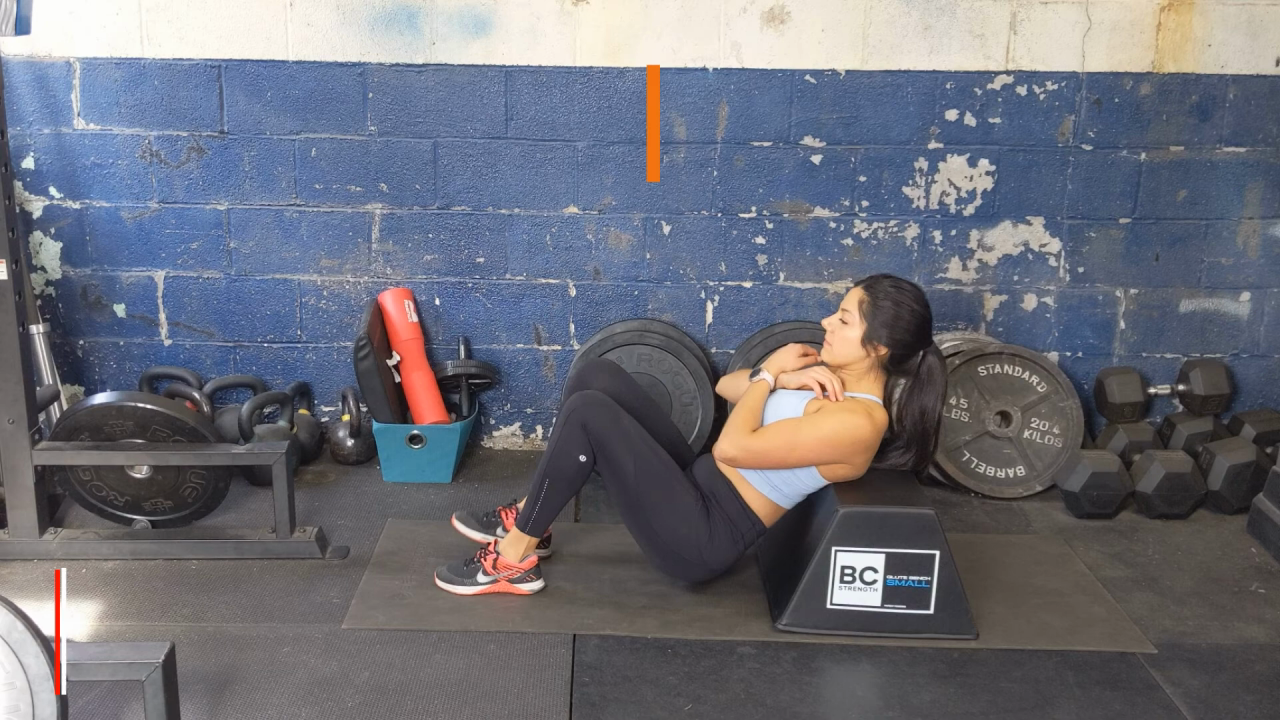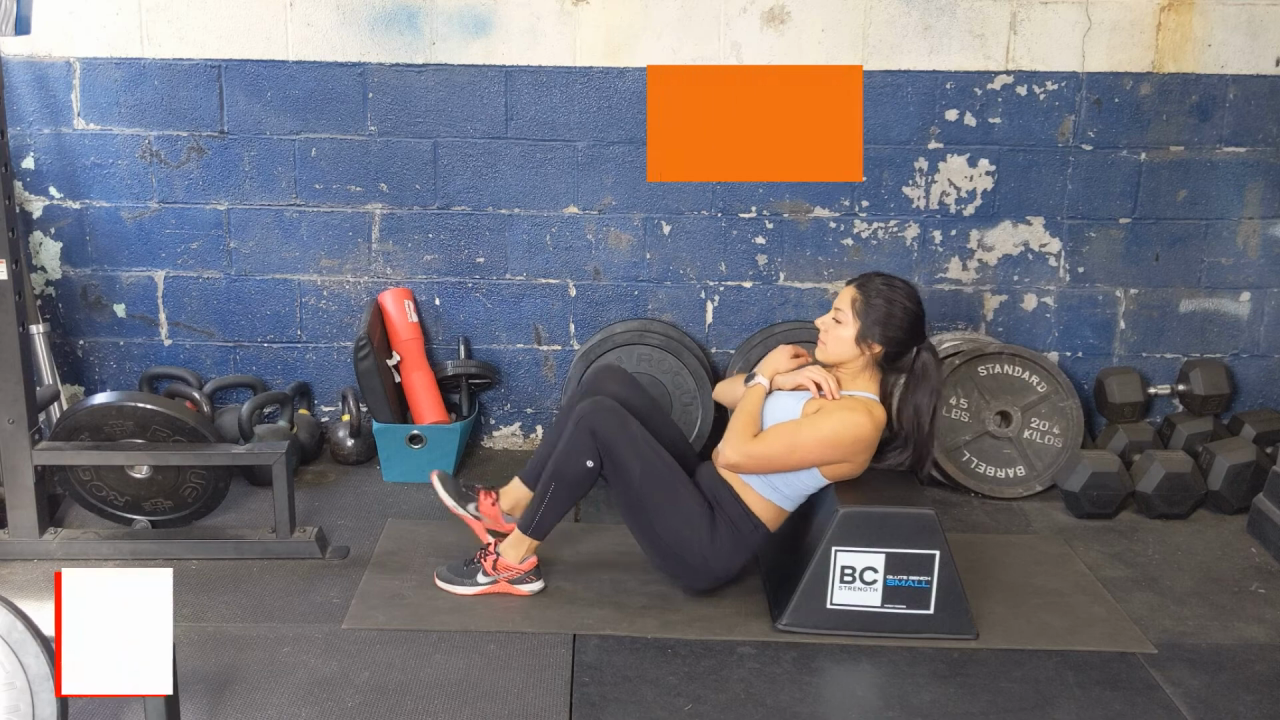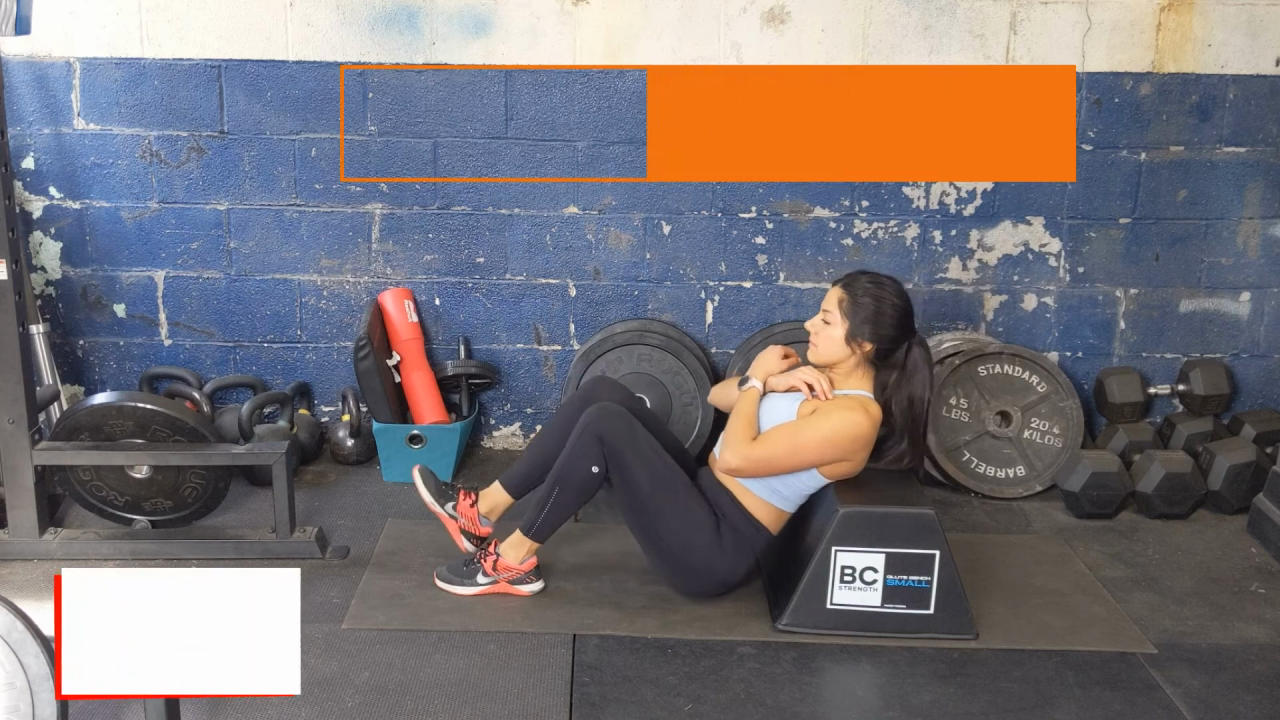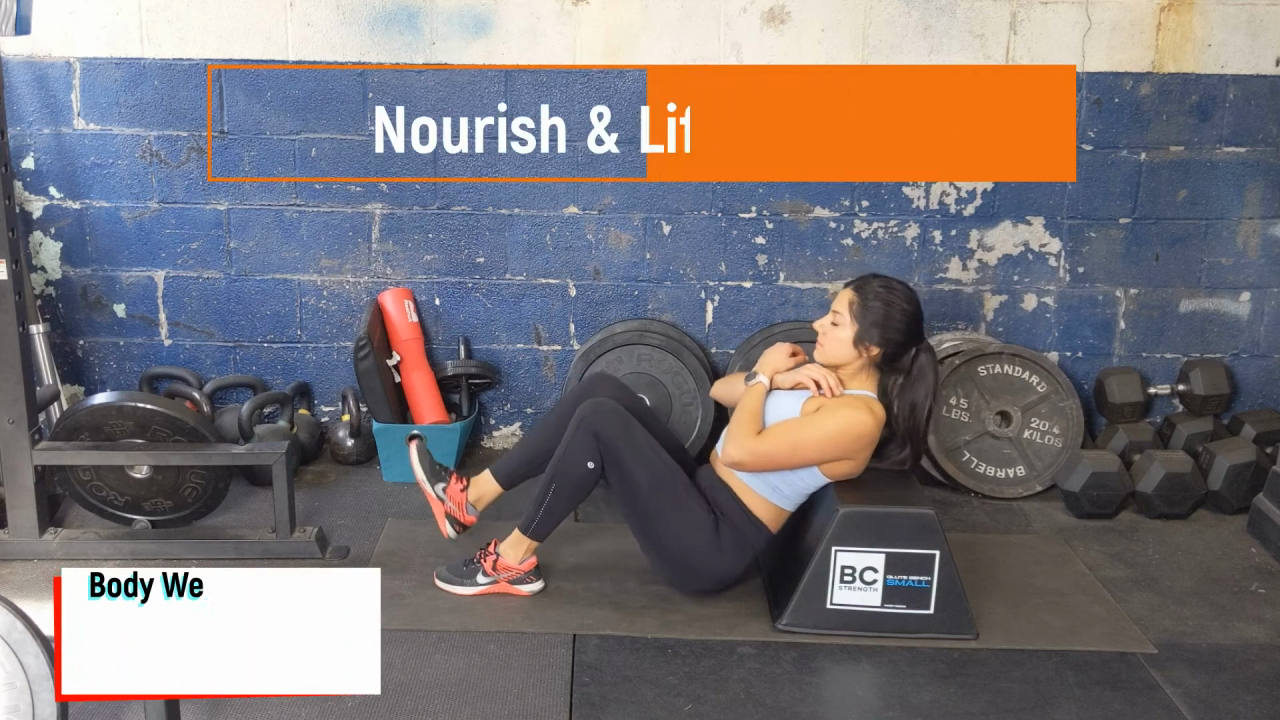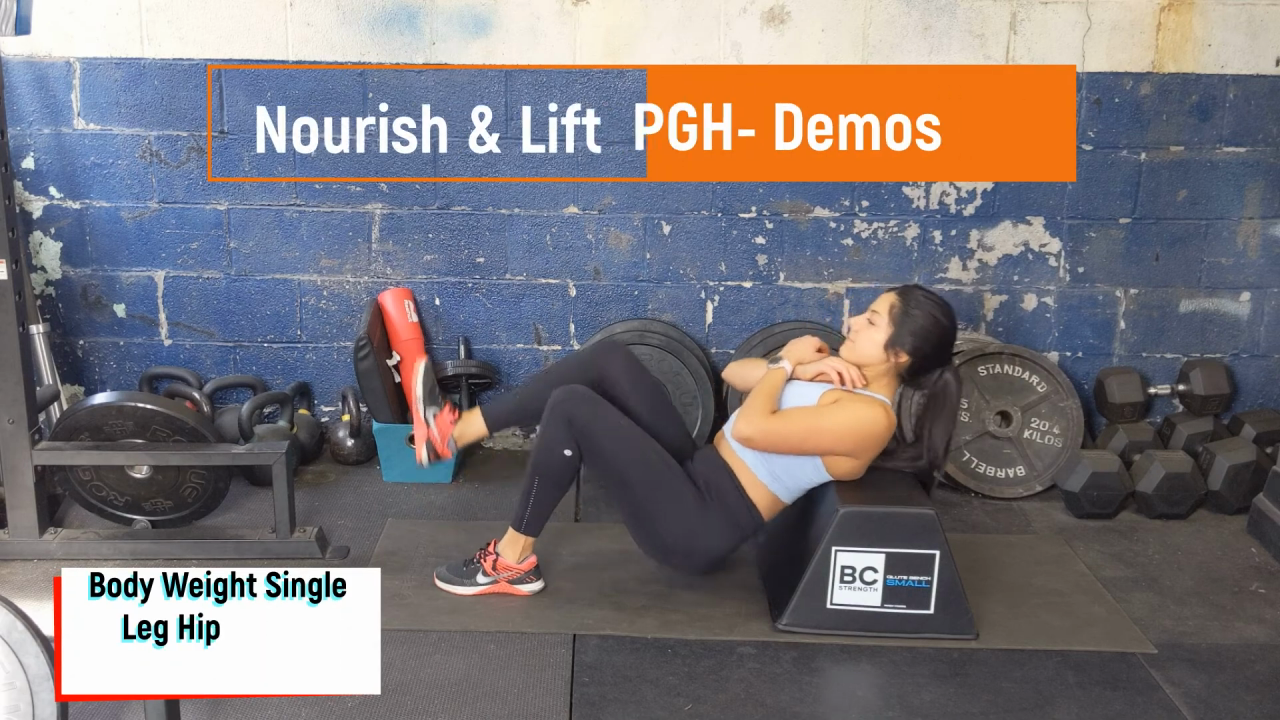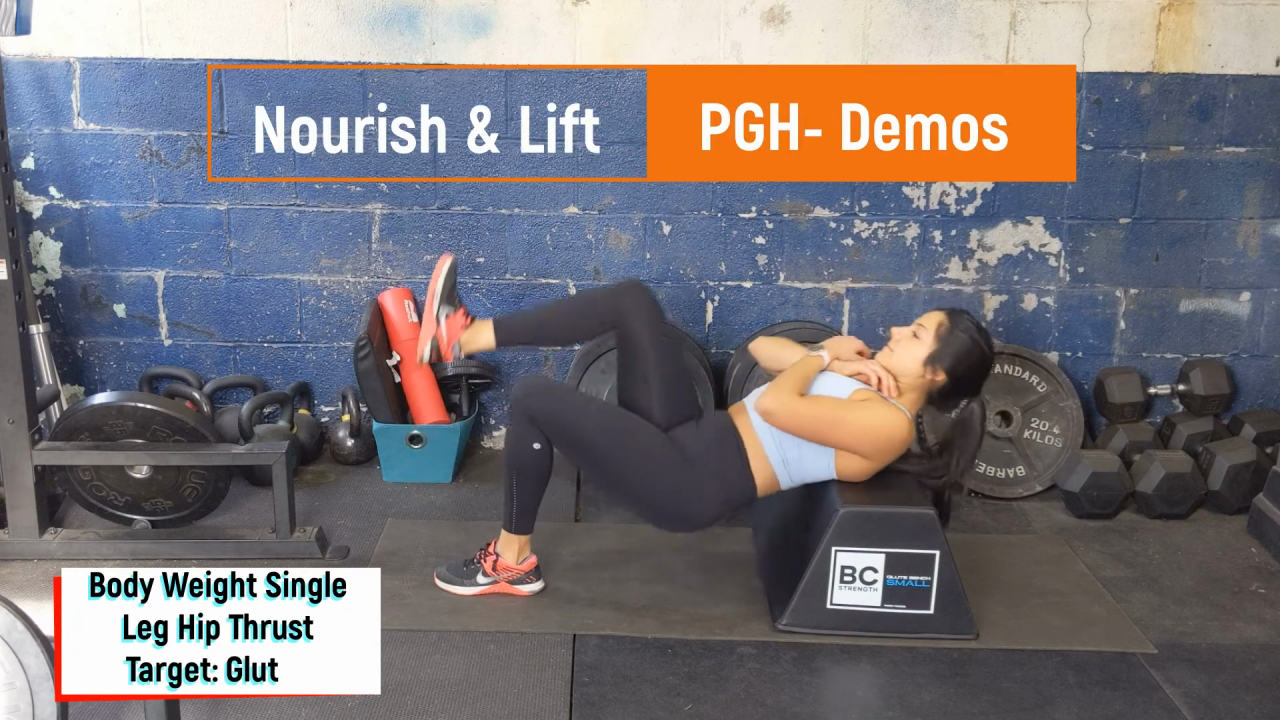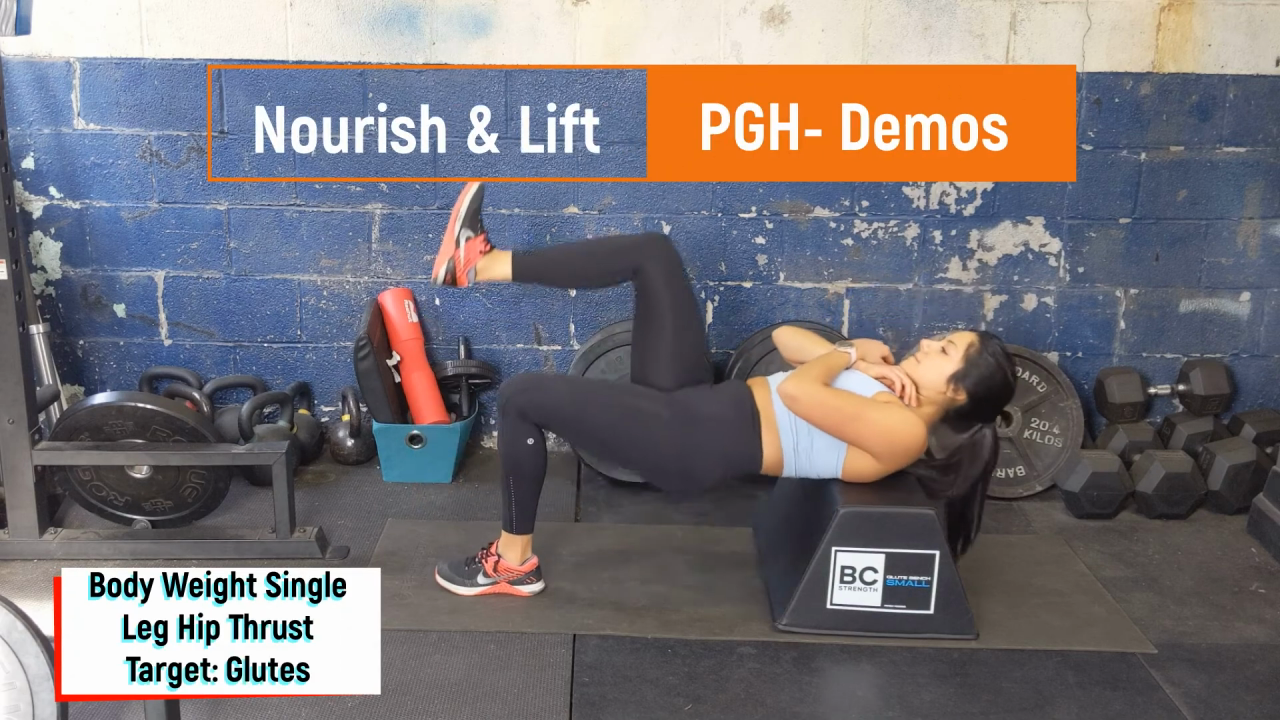
dt=0.4s
person 1, frame 1
left shoulder: (857, 421)
right shoulder: (837, 376)
left elbow: (733, 445)
right elbow: (725, 386)
left wrist: (770, 374)
right wrist: (784, 377)
left hip: (703, 535)
right hip: (698, 483)
left knee: (588, 411)
right knee: (597, 375)
left ankle: (514, 558)
right ankle: (530, 518)
person 1, frame 2
left shoulder: (857, 420)
right shoulder: (831, 376)
left elbow: (736, 453)
right elbow: (722, 392)
left wrist: (764, 377)
right wrist: (780, 380)
left hip: (711, 543)
right hip: (702, 491)
left knee: (599, 417)
right knee: (608, 380)
left ankle: (514, 559)
right ankle: (505, 507)
person 1, frame 3
left shoulder: (854, 417)
right shoulder: (827, 378)
left elbow: (737, 456)
right elbow: (717, 397)
left wrist: (757, 380)
right wrist: (773, 382)
left hip: (714, 549)
right hip: (702, 496)
left knee: (605, 423)
right knee: (602, 392)
left ankle: (514, 560)
right ankle: (481, 511)
person 1, frame 4
left shoulder: (857, 417)
right shoulder: (830, 379)
left elbow: (738, 450)
right elbow: (720, 391)
left wrist: (764, 376)
right wrist: (778, 379)
left hip: (709, 545)
right hip: (700, 491)
left knee: (599, 418)
right knee: (600, 389)
left ankle: (514, 560)
right ankle: (468, 497)
person 1, frame 5
left shoulder: (867, 417)
right shoulder: (848, 377)
left elbow: (749, 428)
right elbow: (734, 374)
left wrist: (786, 363)
right wrist: (797, 368)
left hip: (696, 522)
right hip: (693, 470)
left knee: (570, 405)
right knee: (608, 357)
left ankle: (512, 561)
right ankle: (457, 430)
person 1, frame 6
left shoulder: (889, 425)
right shoulder: (875, 379)
left elbow: (774, 405)
right elbow: (761, 349)
left wrist: (823, 358)
right wrist: (830, 355)
left hip: (687, 480)
right hip: (687, 438)
left knee: (534, 397)
right knee: (630, 298)
left ankle: (512, 563)
right ankle: (465, 333)
person 1, frame 7
left shoulder: (904, 430)
right shoulder: (894, 392)
left elbow: (798, 391)
right elbow: (785, 337)
left wrist: (848, 356)
right wrist: (855, 357)
left hip: (696, 441)
right hip: (697, 403)
left knee: (521, 396)
right knee: (652, 251)
left ankle: (512, 563)
right ankle: (481, 264)
